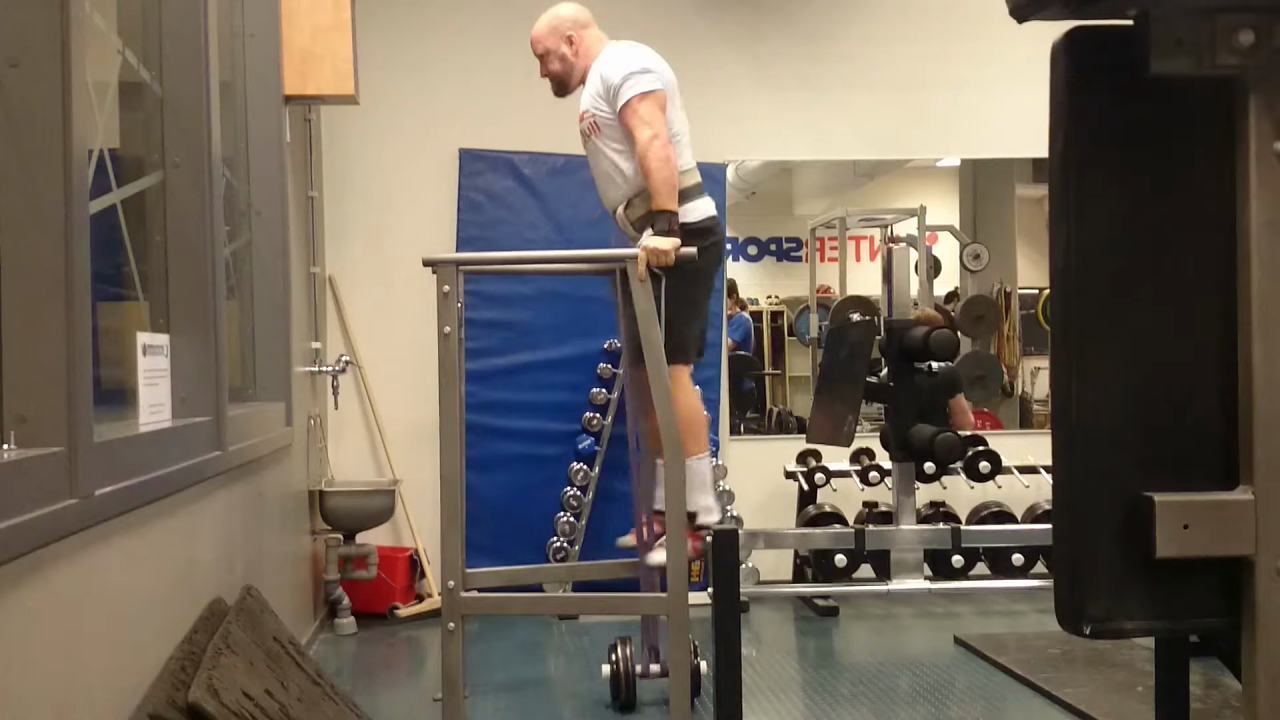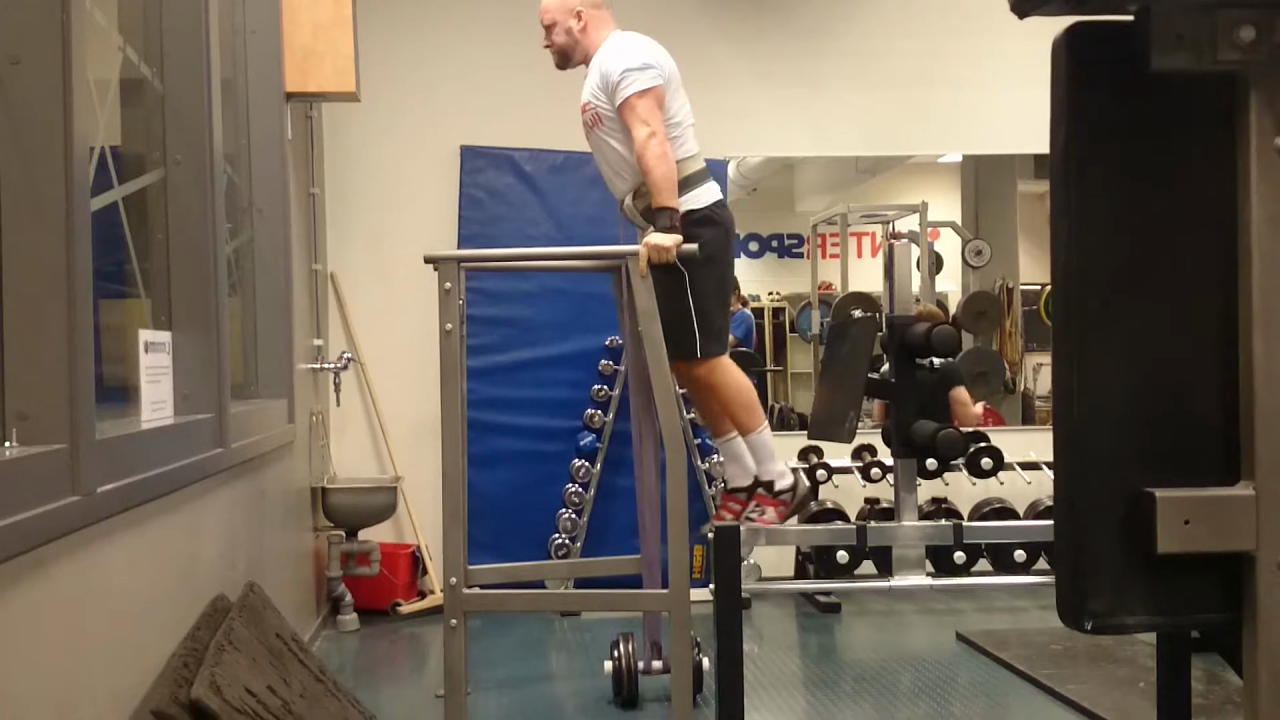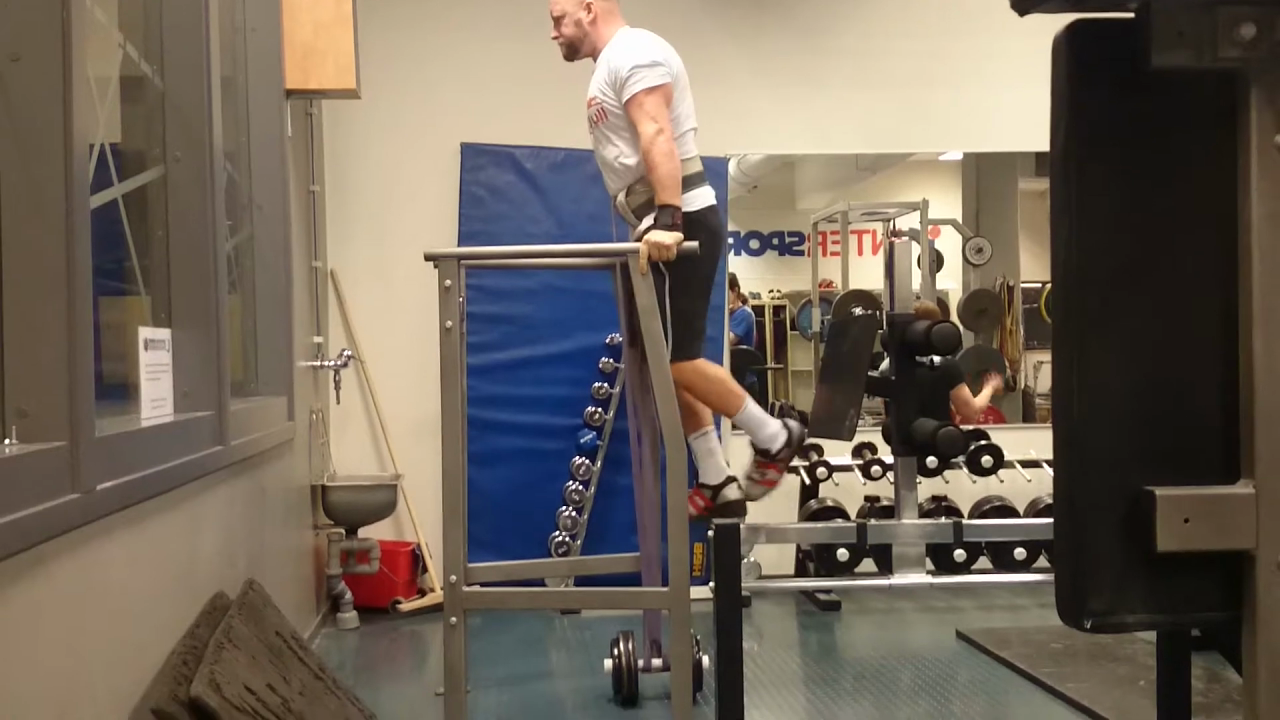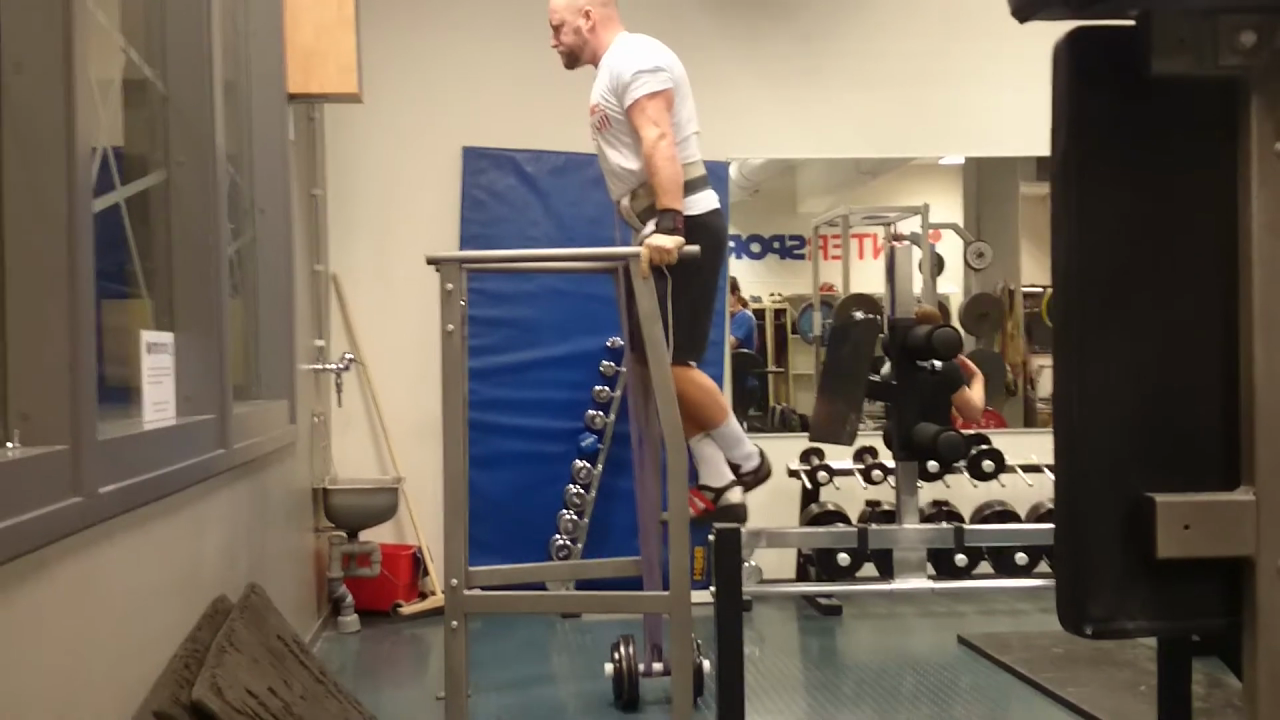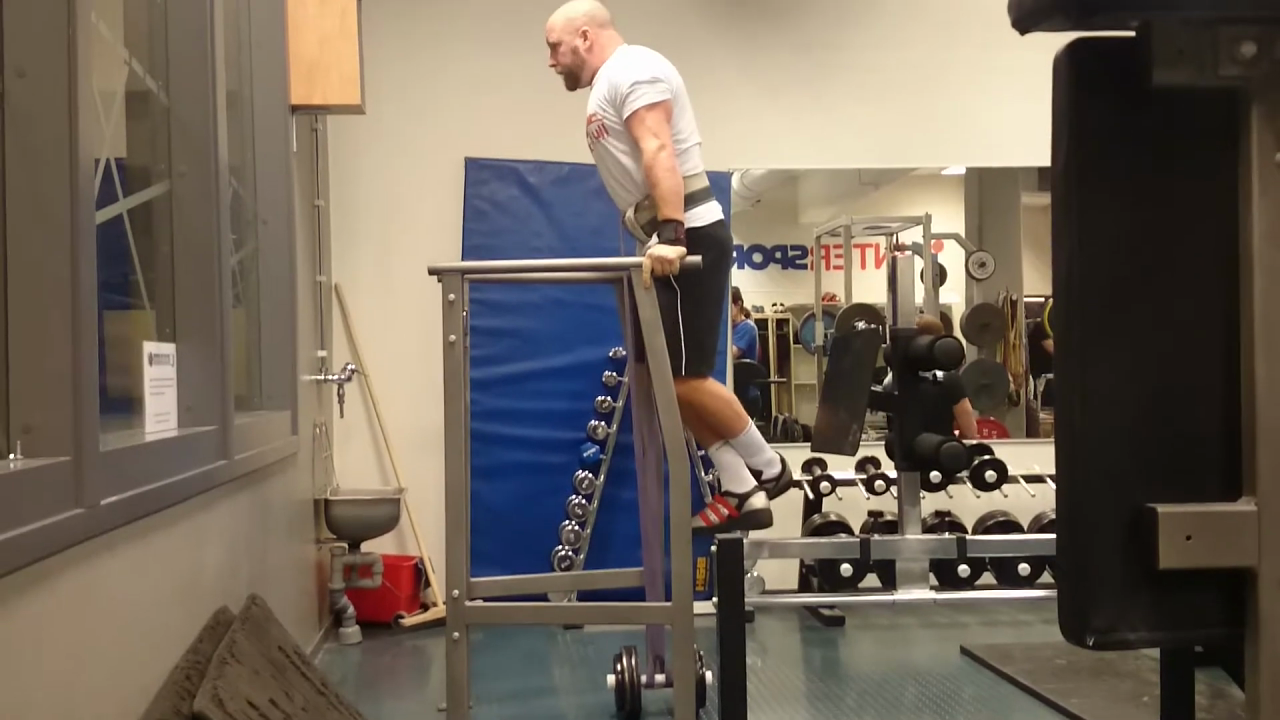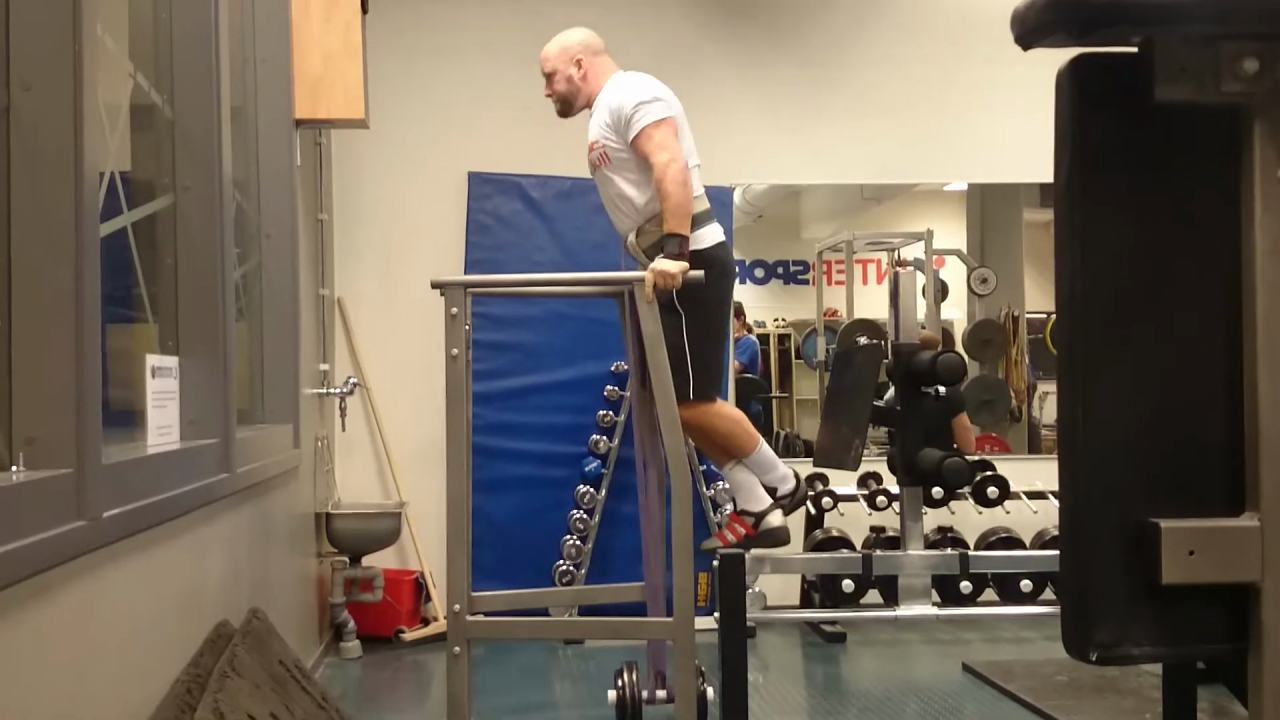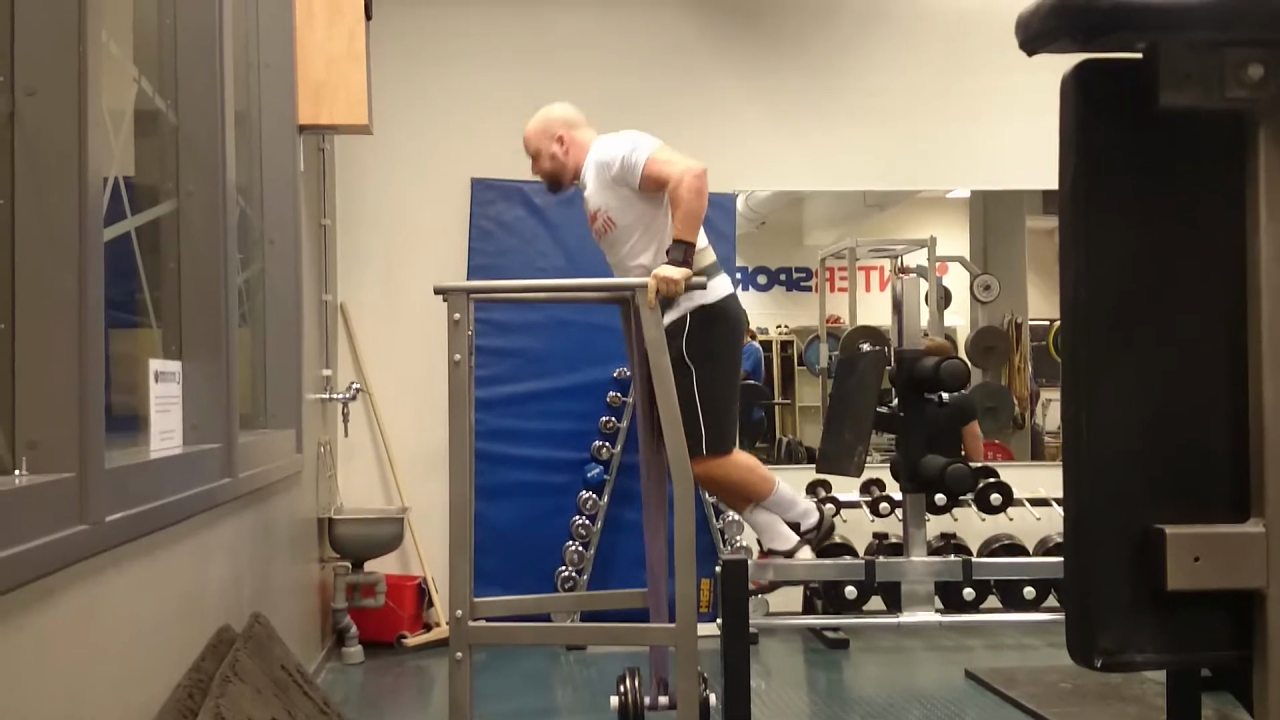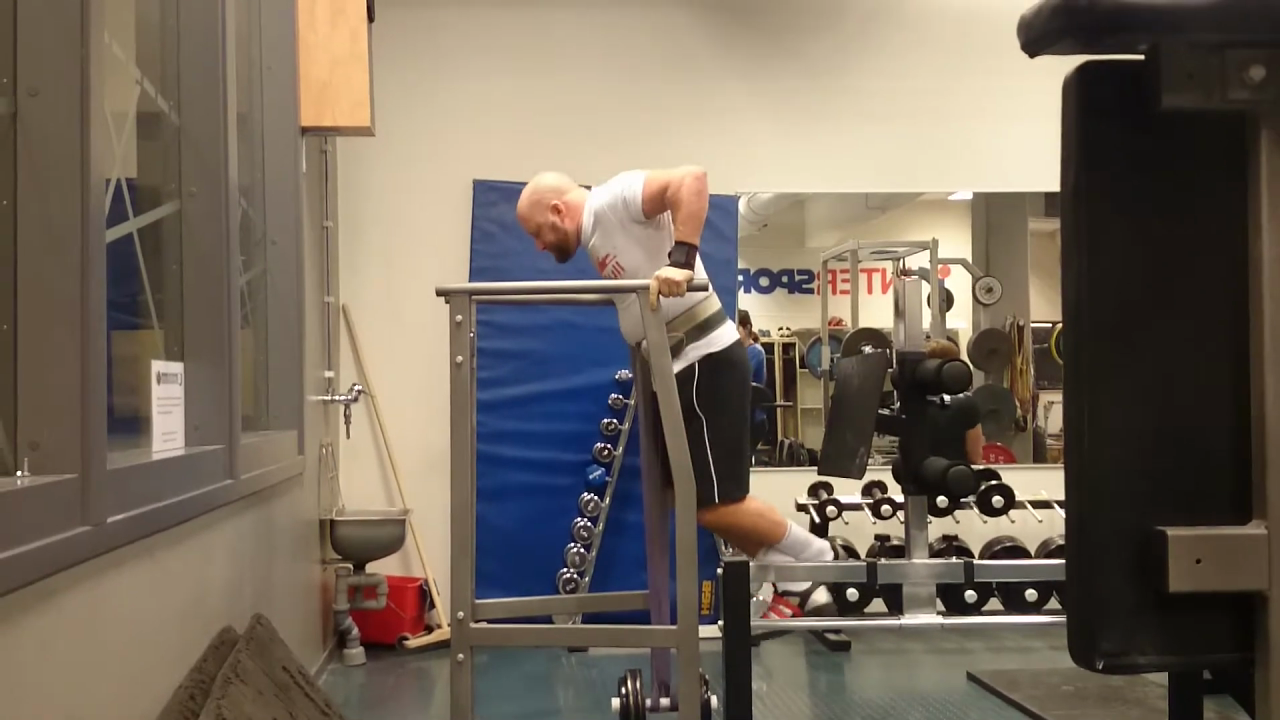
dt=0.4s
person 1, frame 1
left shoulder: (625, 65)
right shoulder: (599, 84)
left elbow: (655, 143)
left wrist: (666, 226)
right wrist: (655, 231)
left hip: (681, 232)
right hip: (658, 237)
left knee: (667, 369)
right knee: (657, 372)
left ankle: (704, 513)
right ankle: (669, 510)
person 1, frame 2
left shoulder: (625, 56)
right shoulder: (605, 67)
left elbow: (653, 140)
left wrist: (667, 223)
left hip: (690, 222)
right hip: (669, 228)
left knee: (702, 358)
right knee: (685, 361)
left ankle: (777, 481)
right ankle: (744, 479)
person 1, frame 3
left shoulder: (633, 53)
right shoulder: (611, 64)
left elbow: (657, 136)
left wrist: (668, 220)
left hip: (682, 227)
right hip: (660, 230)
left knee: (673, 360)
right knee: (662, 361)
left ankle: (773, 438)
right ankle: (717, 482)
person 1, frame 4
left shoulder: (634, 58)
right shoulder: (614, 70)
left elbow: (659, 142)
left wrist: (670, 225)
left hip: (687, 226)
right hip: (665, 233)
left knee: (669, 364)
right knee: (662, 365)
left ankle: (746, 460)
right ankle: (719, 485)
person 1, frame 5
left shoulder: (631, 69)
right shoulder: (611, 84)
left elbow: (660, 152)
left wrist: (671, 236)
left hip: (689, 237)
right hip: (670, 242)
left knee: (684, 377)
right knee: (668, 377)
left ankle: (767, 469)
right ankle: (742, 491)
person 1, frame 6
left shoulder: (629, 94)
right shoulder: (607, 113)
left elbow: (672, 168)
left wrist: (674, 251)
left hip: (690, 263)
right hip: (668, 268)
left knee: (692, 401)
right knee: (674, 400)
left ankle: (783, 486)
right ankle: (758, 509)
person 1, frame 7
left shoulder: (615, 153)
right shoulder: (597, 180)
left elbow: (689, 176)
left wrist: (679, 260)
left hip: (698, 315)
right hip: (676, 320)
left knee: (704, 456)
right knee: (689, 454)
left ankle: (805, 521)
right ankle: (783, 543)
person 1, frame 8
left shoulder: (615, 199)
right shoulder: (599, 231)
left elbow: (691, 179)
left wrist: (681, 261)
left hip: (704, 362)
right hip: (680, 366)
left knee: (715, 504)
right knee: (691, 499)
left ankle: (819, 559)
right ankle: (797, 587)
